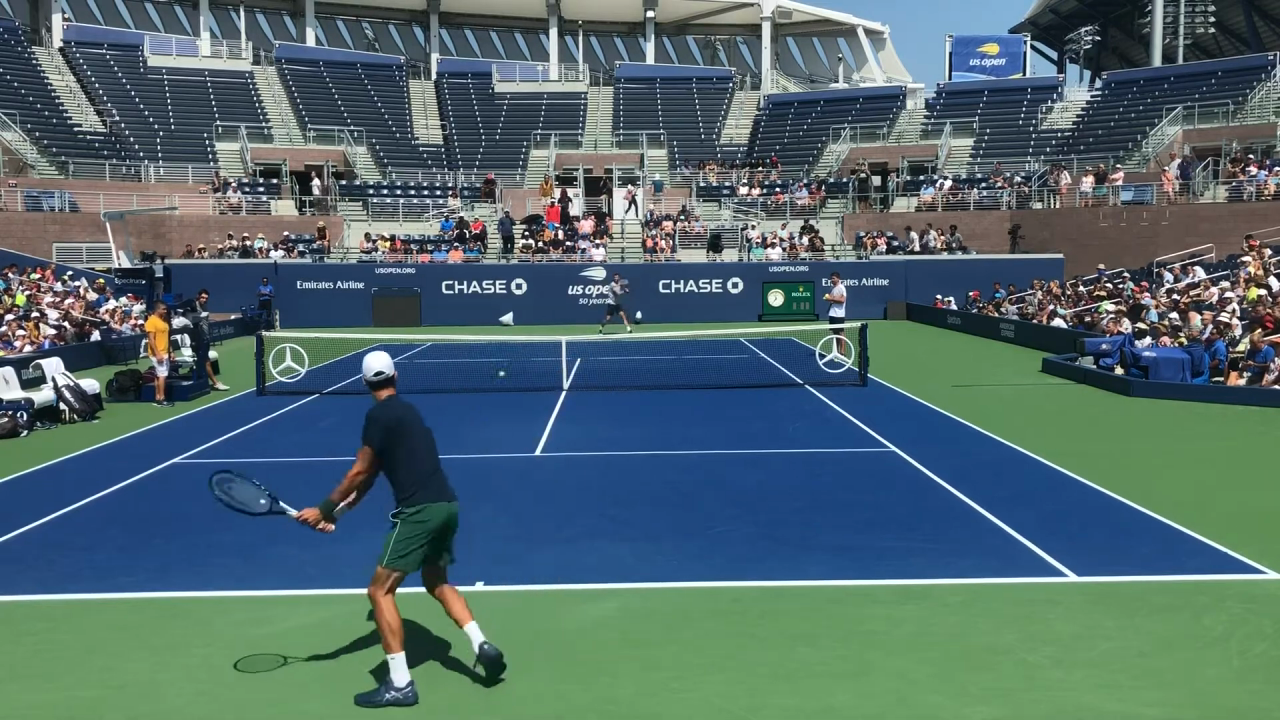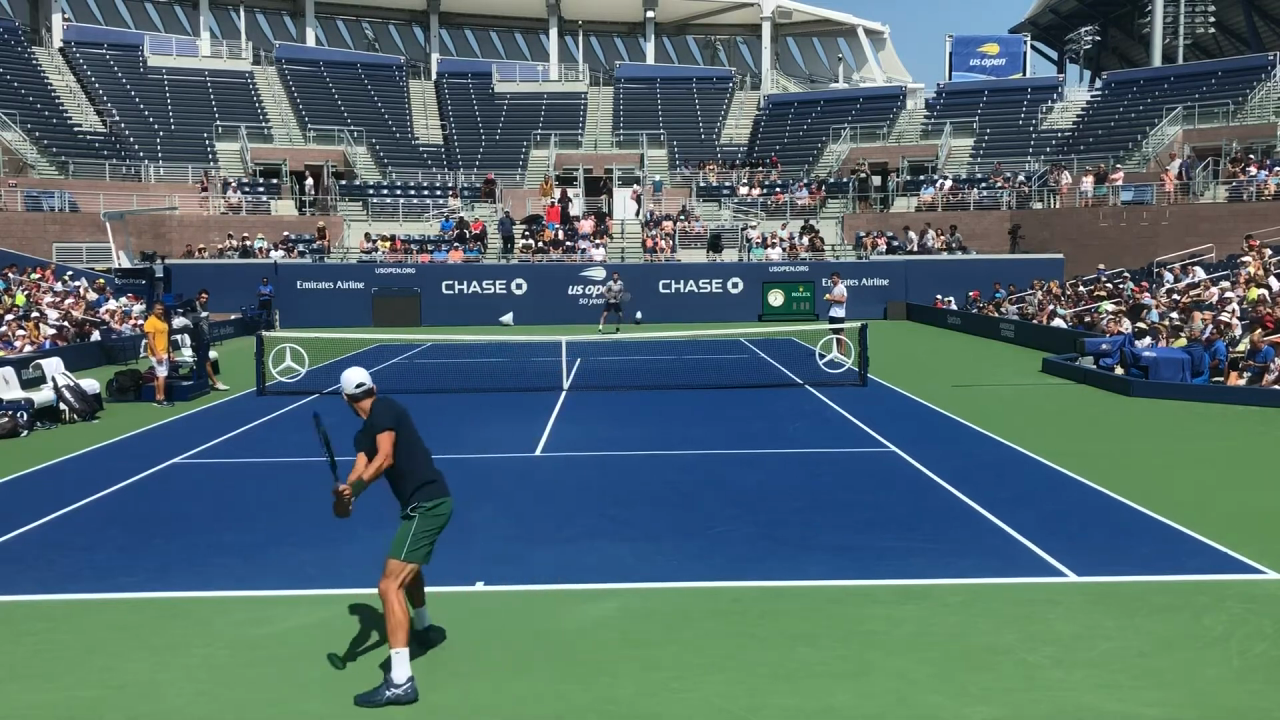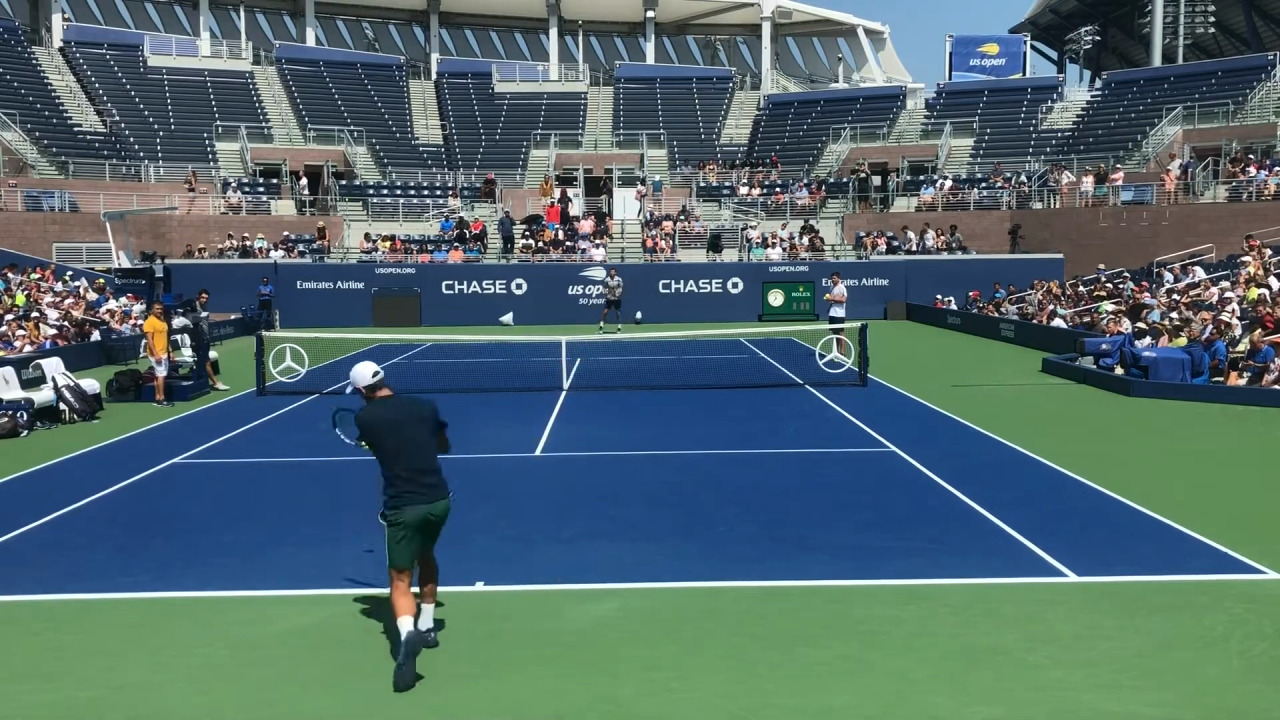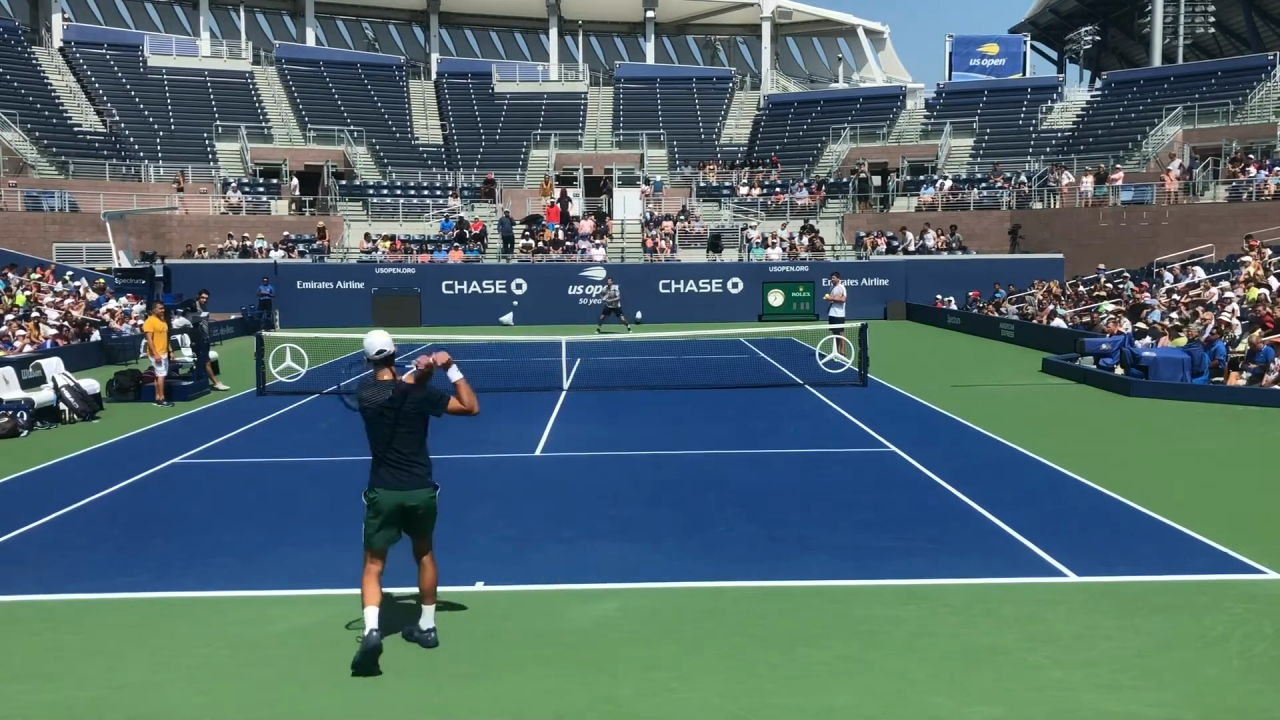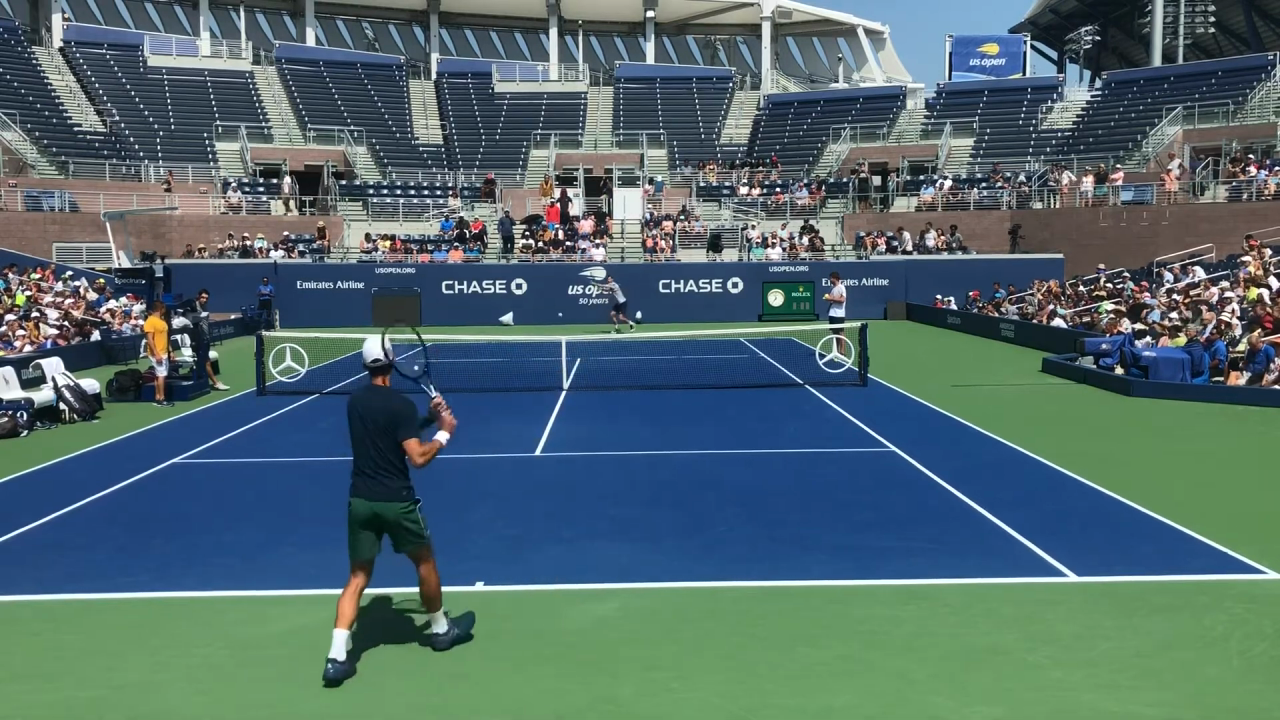
dt=0.3s
person 1, frame 1
left shoulder: (379, 414)
right shoulder: (401, 411)
left elbow: (359, 471)
right elbow: (370, 475)
left wrist: (324, 507)
right wrist: (335, 511)
left hip: (421, 511)
right hip: (444, 505)
left knee: (380, 591)
right knee: (436, 582)
left ankle: (401, 683)
right ankle: (482, 646)
person 1, frame 2
left shoulder: (385, 409)
right shoulder: (365, 433)
left elbow: (385, 459)
right elbow: (360, 470)
left wrist: (352, 487)
right wrist: (346, 496)
left hip: (428, 504)
right hip: (429, 502)
left knee: (391, 586)
right knee: (407, 565)
left ankle: (400, 682)
right ankle: (424, 628)
person 1, frame 3
left shoulder: (364, 417)
right shoulder: (425, 406)
right elbow: (443, 446)
left hip: (402, 507)
right hip: (438, 500)
left knee: (400, 581)
right knee: (425, 558)
left ankle: (407, 632)
right ankle: (426, 628)
person 1, frame 4
left shoulder: (366, 393)
right shoulder: (420, 396)
right elbow: (471, 408)
left wrist: (422, 369)
right wrist: (450, 368)
left hip: (382, 492)
right hip: (421, 490)
left knee: (373, 565)
right knee: (424, 554)
left ankle: (371, 630)
right ankle: (426, 627)
person 1, frame 5
left shoulder: (355, 400)
right shoulder: (401, 404)
right elbow: (418, 458)
left wrist: (429, 416)
right wrist: (444, 436)
left hip: (360, 501)
right hip: (397, 501)
left knee: (357, 578)
right knee: (425, 562)
left ankle: (336, 659)
right ankle: (440, 631)
